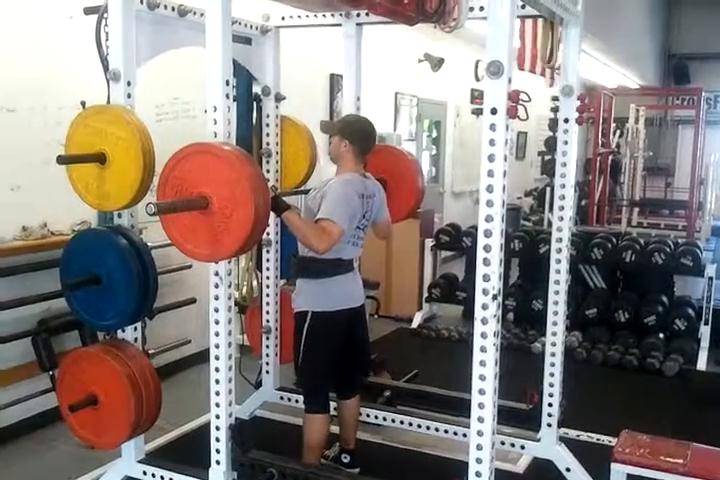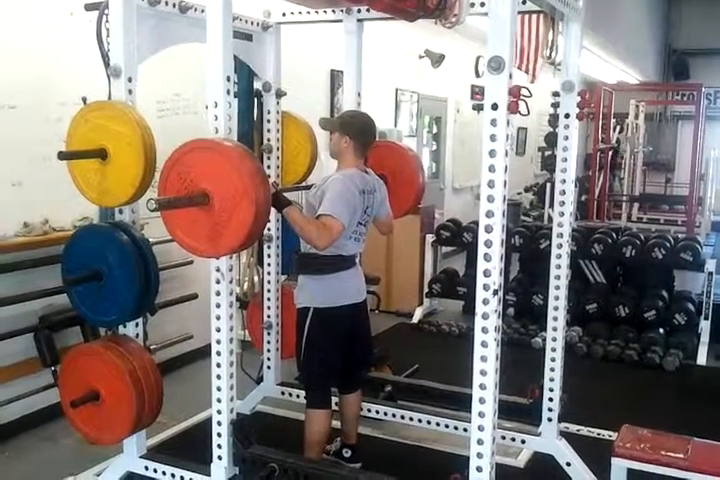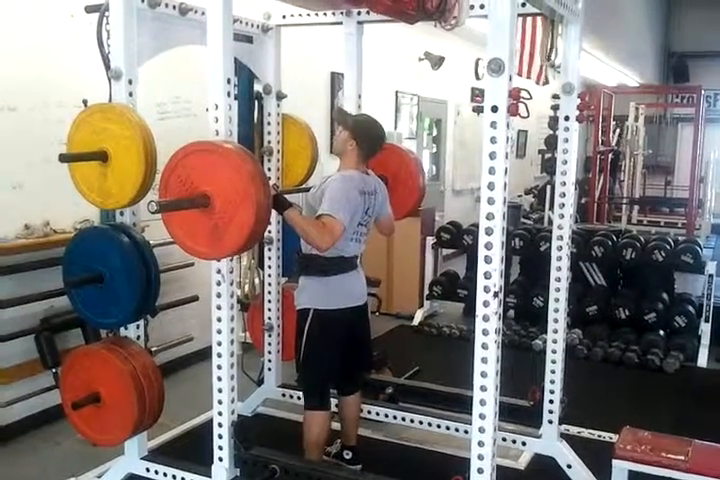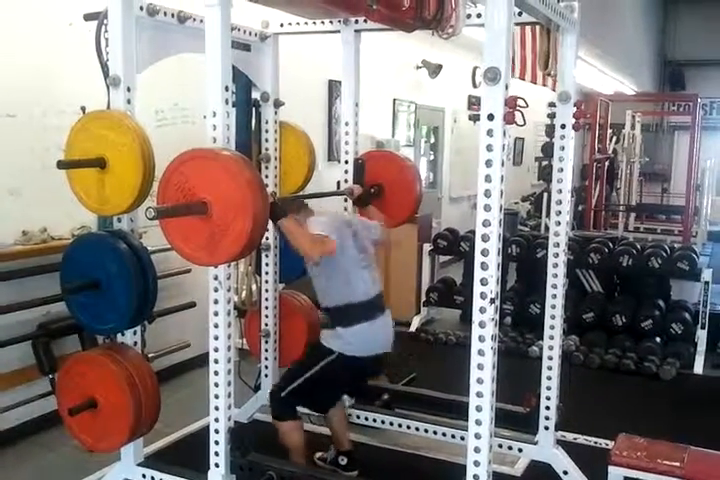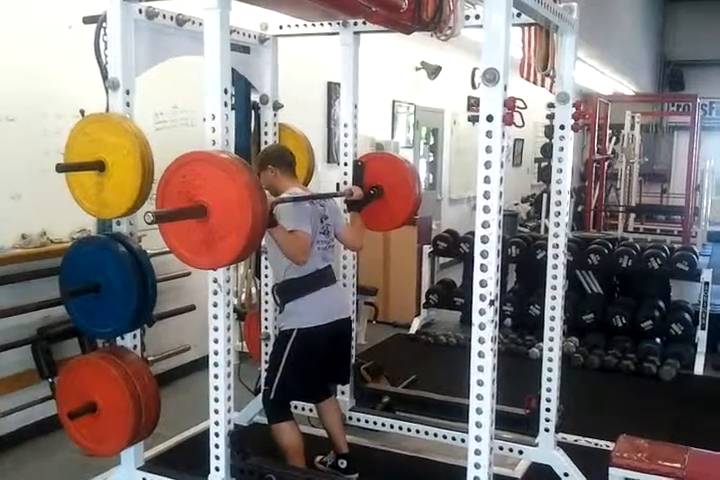
dt=1s
person 1, frame 1
left shoulder: (340, 187)
right shoulder: (372, 187)
left elbow: (321, 241)
right elbow: (384, 230)
left wrist: (281, 207)
left hip: (320, 301)
right hip: (350, 296)
left knee: (316, 393)
right knee: (347, 383)
right ankle: (346, 455)
person 1, frame 2
left shoulder: (341, 183)
right shoulder: (373, 182)
left elbow: (322, 237)
right elbow: (386, 226)
left wrist: (282, 203)
left hip: (323, 297)
right hip: (351, 292)
left knee: (317, 388)
right knee: (349, 378)
right ankle: (348, 449)
person 1, frame 3
left shoulder: (340, 184)
right shoulder: (374, 185)
left elbow: (323, 239)
right elbow: (388, 227)
left wrist: (282, 205)
left hip: (323, 298)
right hip: (352, 293)
left knee: (315, 390)
right knee: (348, 380)
right ankle: (348, 451)
person 1, frame 4
left shoulder: (318, 223)
right shoulder: (347, 221)
left elbow: (315, 250)
right elbow: (382, 229)
left wrist: (279, 216)
right wrist: (364, 201)
left hip: (351, 339)
right hip: (378, 334)
left knee: (282, 399)
right knee: (323, 387)
right ankle: (343, 457)
person 1, frame 5
left shoulder: (289, 204)
right shoulder: (322, 200)
left elbow: (300, 253)
right elbow: (355, 240)
left wrist: (269, 221)
right wrist: (356, 206)
left hip: (306, 317)
right hip: (335, 310)
left knee: (275, 400)
right knee: (321, 388)
